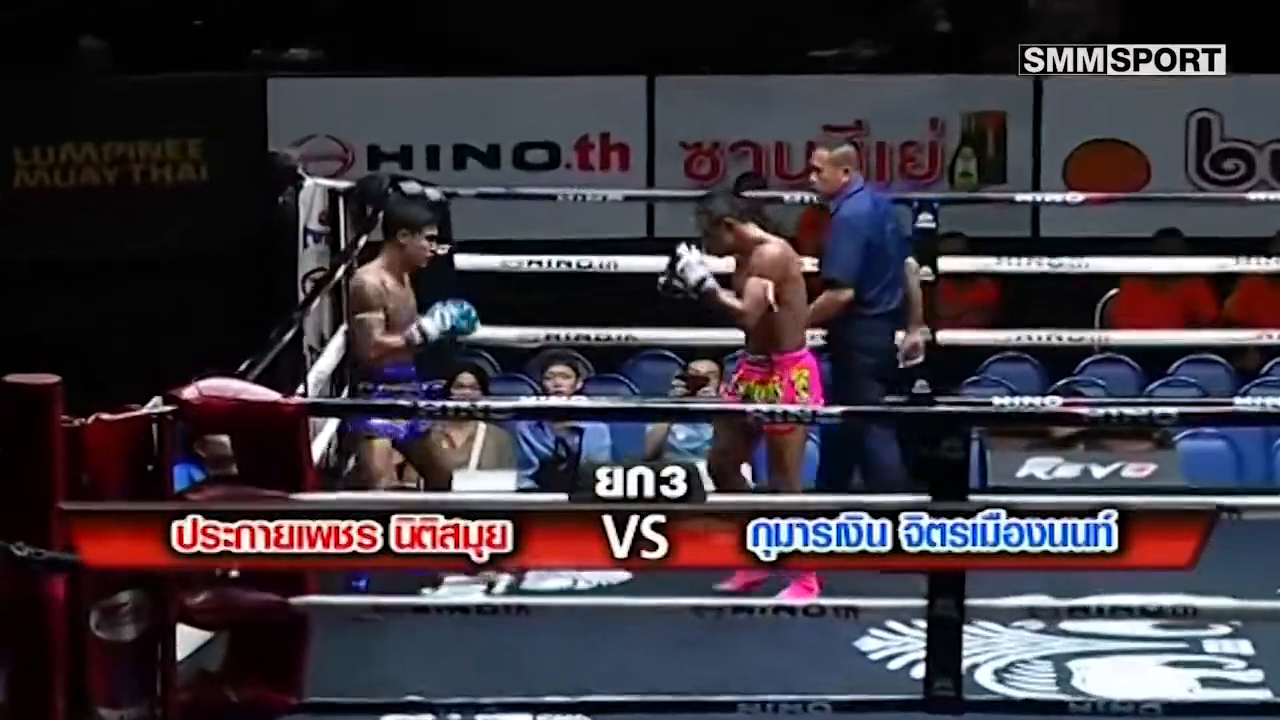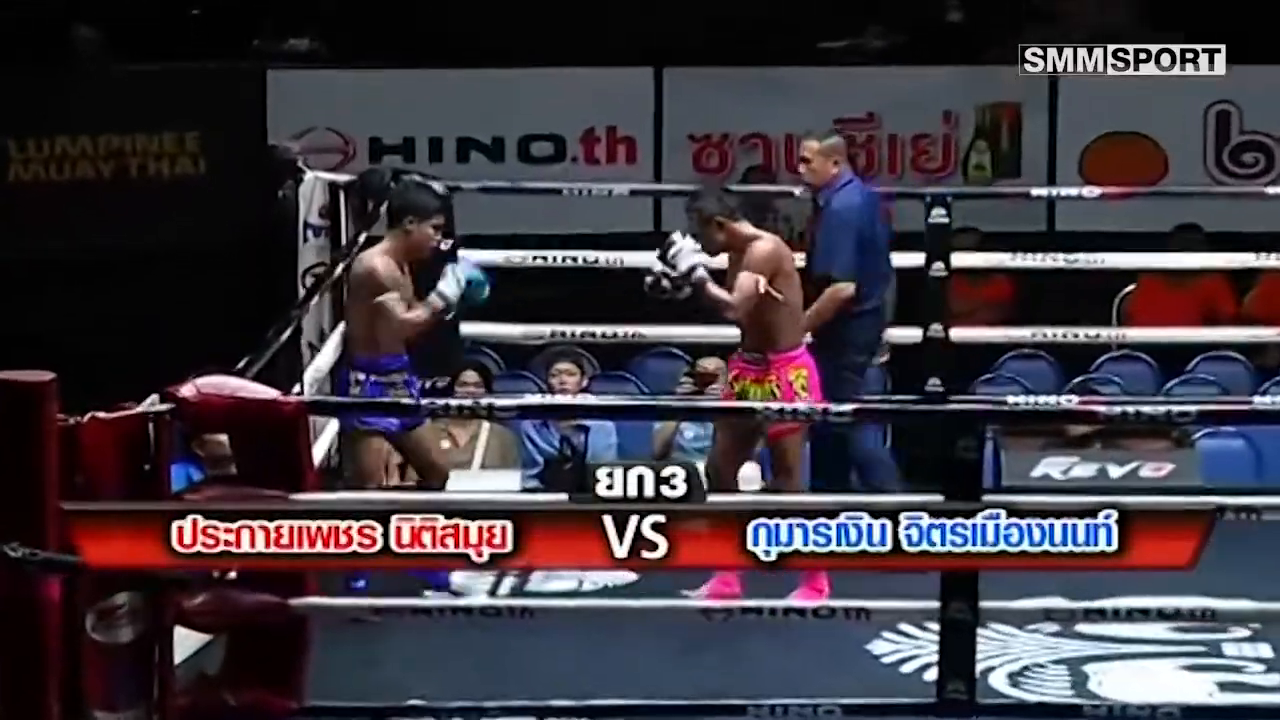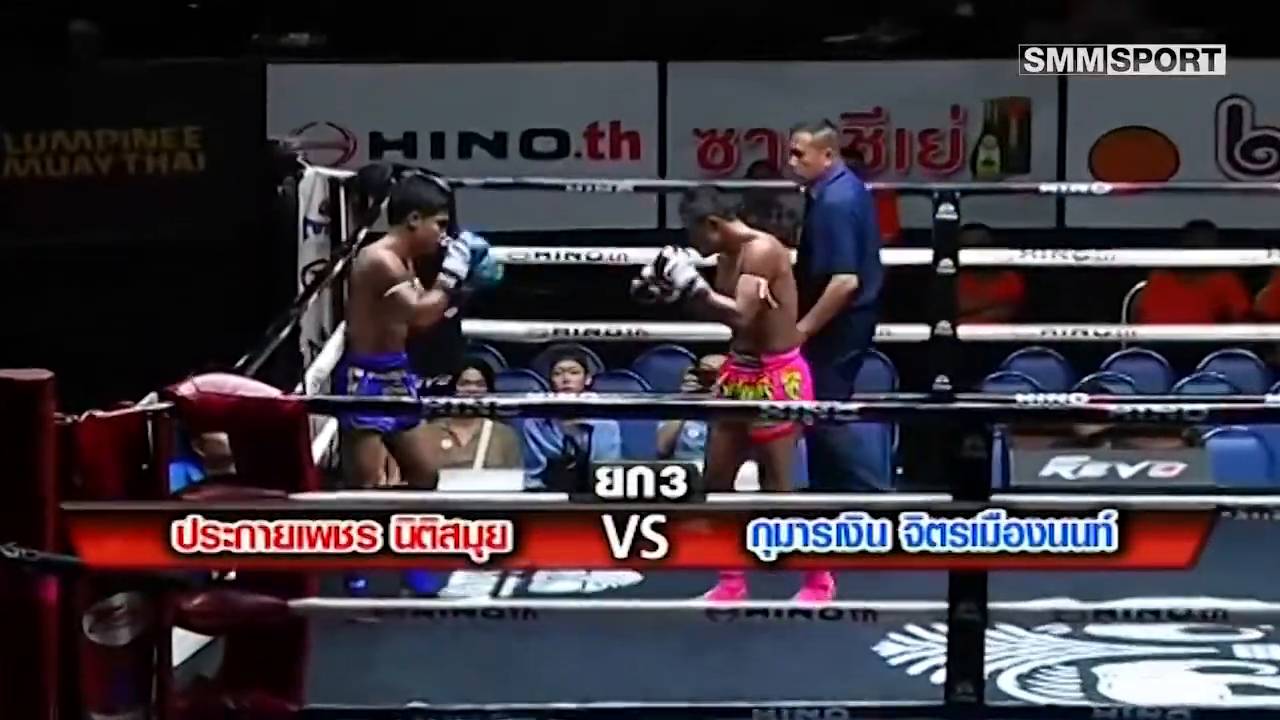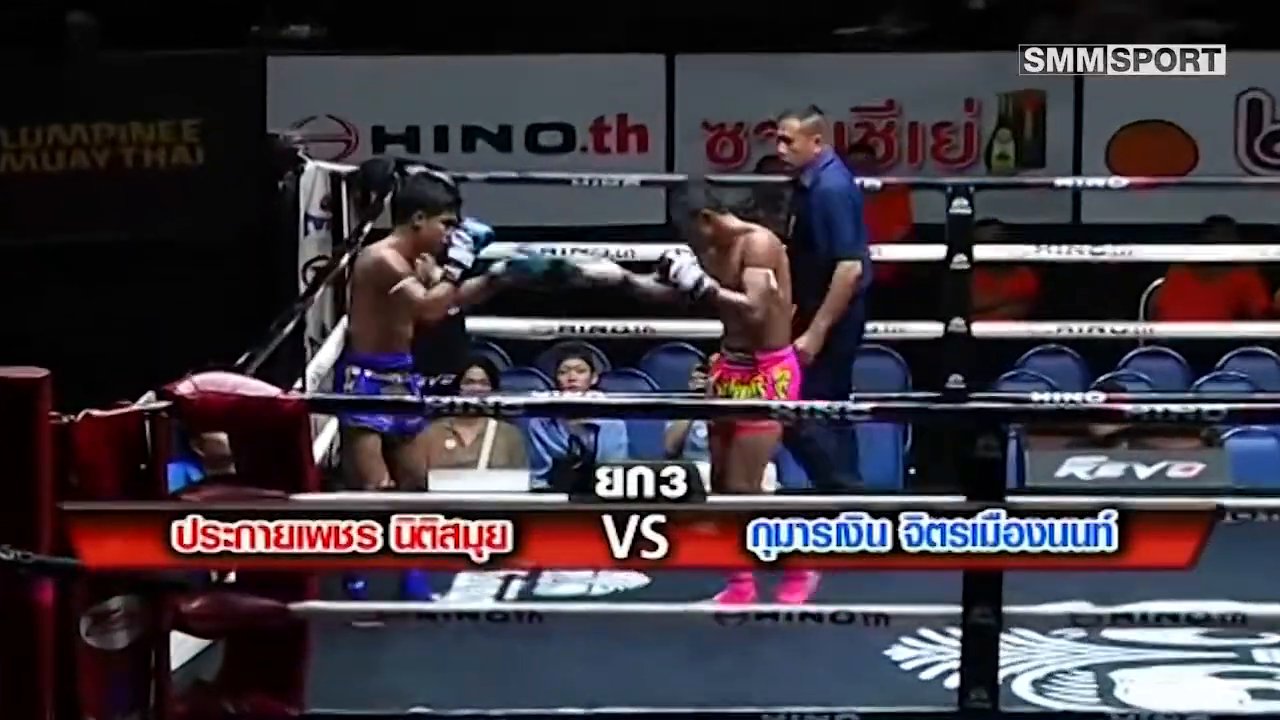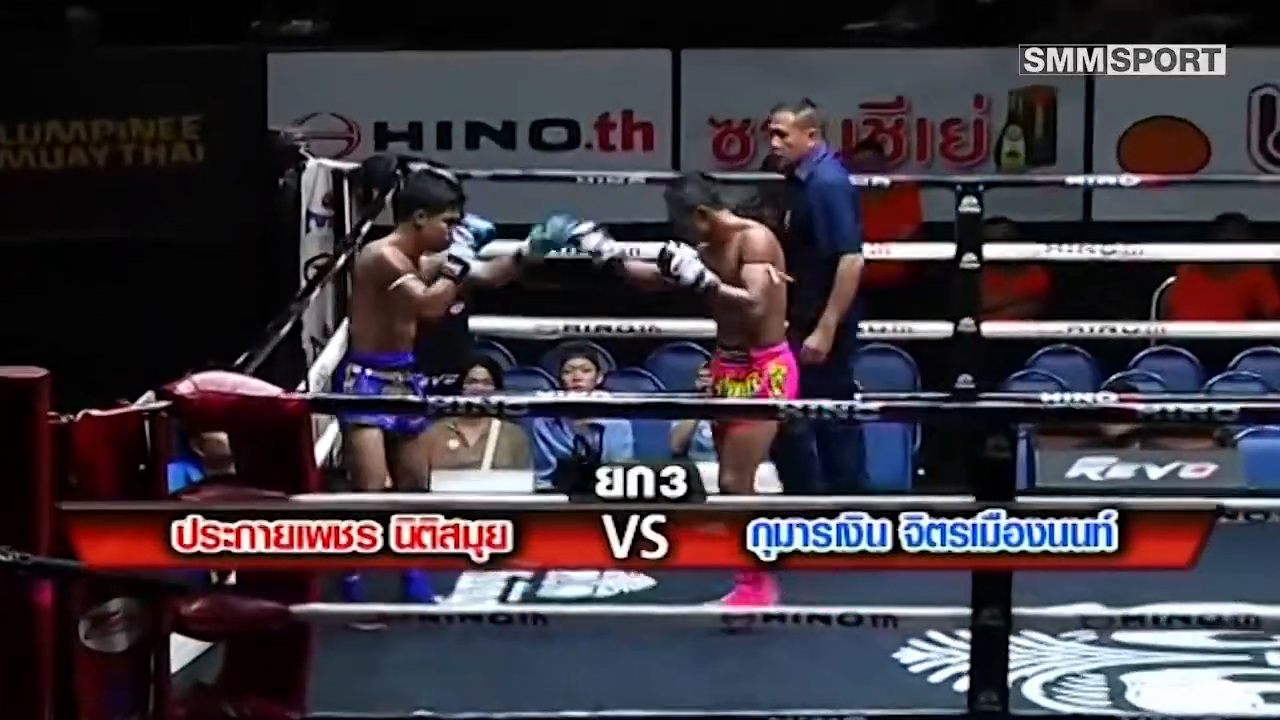
dt=0.1s
person 1, frame 1
left shoulder: (773, 254)
right shoulder: (744, 256)
left elbow: (747, 317)
left wrist: (703, 282)
right wrist: (694, 283)
left hip: (786, 374)
right hip: (752, 369)
left knee: (785, 483)
right knee: (720, 465)
left ankle: (806, 579)
person 1, frame 2
left shoulder: (765, 250)
right shoulder: (739, 254)
left elbow: (735, 310)
right elbow: (729, 304)
left wrist: (693, 273)
right wrist: (685, 277)
left hip: (783, 375)
right hip: (746, 370)
left knee: (787, 486)
right knee: (718, 473)
left ankle: (815, 580)
right ankle: (727, 576)
person 1, frame 3
left shoulder: (761, 250)
right shoulder: (729, 256)
left elbow: (740, 316)
right elbow: (720, 308)
left wrist: (691, 284)
right wrist: (670, 289)
left hip: (775, 376)
right hip: (738, 373)
left knee: (776, 489)
right knee: (716, 478)
left ankle: (819, 580)
right ankle: (732, 580)
person 1, frame 4
left shoulder: (758, 243)
right shoulder: (716, 251)
left elbow: (755, 310)
right elbow: (672, 291)
left wrist: (700, 284)
right wrist: (620, 278)
left hip: (768, 373)
right hip: (729, 368)
left knee: (742, 486)
right knee: (724, 482)
left ankle: (797, 572)
right ankle: (741, 582)
person 1, frame 5
left shoulder: (755, 239)
right shoulder: (709, 247)
left elbow: (755, 306)
right elbow: (661, 277)
left wrist: (701, 279)
right wrist: (609, 253)
left hip: (763, 370)
right hip: (727, 366)
left knee: (735, 483)
right knee: (731, 482)
left ankle: (758, 585)
right ankle: (748, 583)
person 2, frame 1
left shoulder: (849, 217)
right shoulder: (879, 205)
left elbow: (841, 293)
right elbow: (909, 268)
right wrist: (914, 327)
left hip: (858, 334)
right hip: (880, 328)
left knee: (869, 430)
right knee: (840, 420)
person 2, frame 2
left shoulder: (839, 210)
right shoulder: (861, 197)
left elbow: (841, 288)
right elbow: (881, 267)
right wrist: (882, 322)
left hip: (845, 331)
right hip: (863, 326)
left knee: (853, 428)
right knee: (831, 417)
person 2, frame 3
left shoulder: (833, 202)
right shoulder: (848, 189)
left elbow: (844, 281)
left wrist: (800, 332)
left hip: (837, 326)
right hip: (850, 322)
left knee: (825, 422)
person 2, frame 4
left shoulder: (830, 190)
right shoulder: (817, 181)
left elbow: (850, 267)
left wrist: (813, 332)
left hip: (828, 322)
right hip: (832, 320)
left knee: (798, 416)
person 2, frame 5
left shoulder: (826, 183)
right shoulder: (806, 177)
left elbow: (851, 260)
left wrist: (824, 329)
left hip: (824, 316)
right hip: (813, 312)
left ankle: (808, 499)
right ankle: (850, 498)
person 3, frame 1
left shoulder: (404, 277)
right shoulder: (369, 282)
right elbow: (372, 349)
left wrist: (445, 320)
right wrist: (426, 329)
left hip: (408, 389)
right hip: (377, 395)
left knee: (440, 477)
right knee: (380, 490)
person 3, frame 2
left shoulder: (398, 265)
right shoulder: (374, 266)
right elbow: (405, 326)
left wrist: (458, 294)
right wrist: (448, 293)
left hip: (399, 380)
right hip: (369, 384)
left knee: (435, 471)
right knee: (371, 488)
person 3, frame 3
left shoulder: (403, 261)
right shoulder: (380, 261)
left elbow: (417, 314)
right elbow: (420, 315)
left wrist: (461, 285)
right wrist: (455, 269)
left hip: (397, 378)
right hip: (367, 381)
left knee: (425, 475)
right knee: (368, 488)
person 3, frame 4
left shoulder: (419, 260)
right shoulder: (382, 258)
left elbow: (452, 299)
right elbow: (428, 308)
left wrist: (501, 275)
right wrist: (459, 259)
left hip: (402, 379)
right hip: (366, 381)
left knee: (413, 488)
right knee: (371, 493)
left ankle: (414, 585)
right ankle: (356, 593)
person 3, frame 5
left shoulder: (423, 258)
right shoulder: (382, 256)
left elbow: (474, 282)
right elbow: (429, 306)
left wrist: (527, 254)
right wrist: (462, 257)
left hip: (404, 378)
right hip: (368, 379)
left knee: (415, 487)
right knee: (371, 489)
left ankle: (415, 586)
right ankle: (351, 587)
